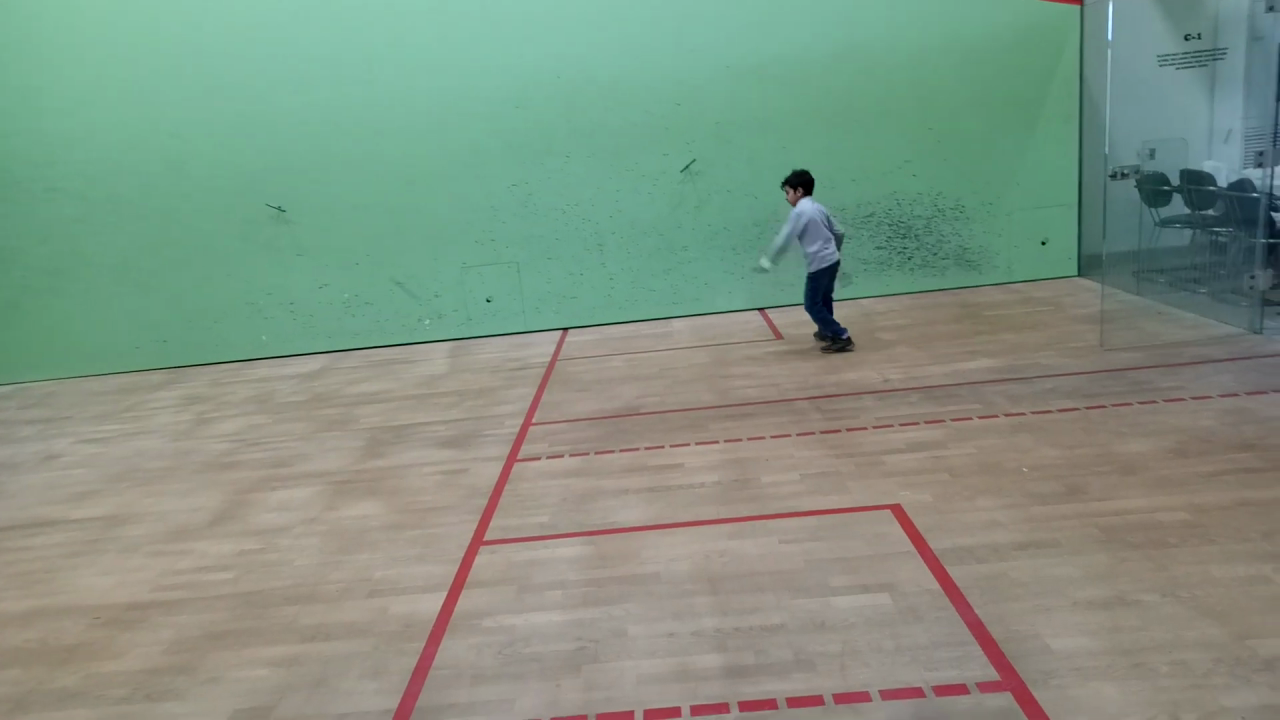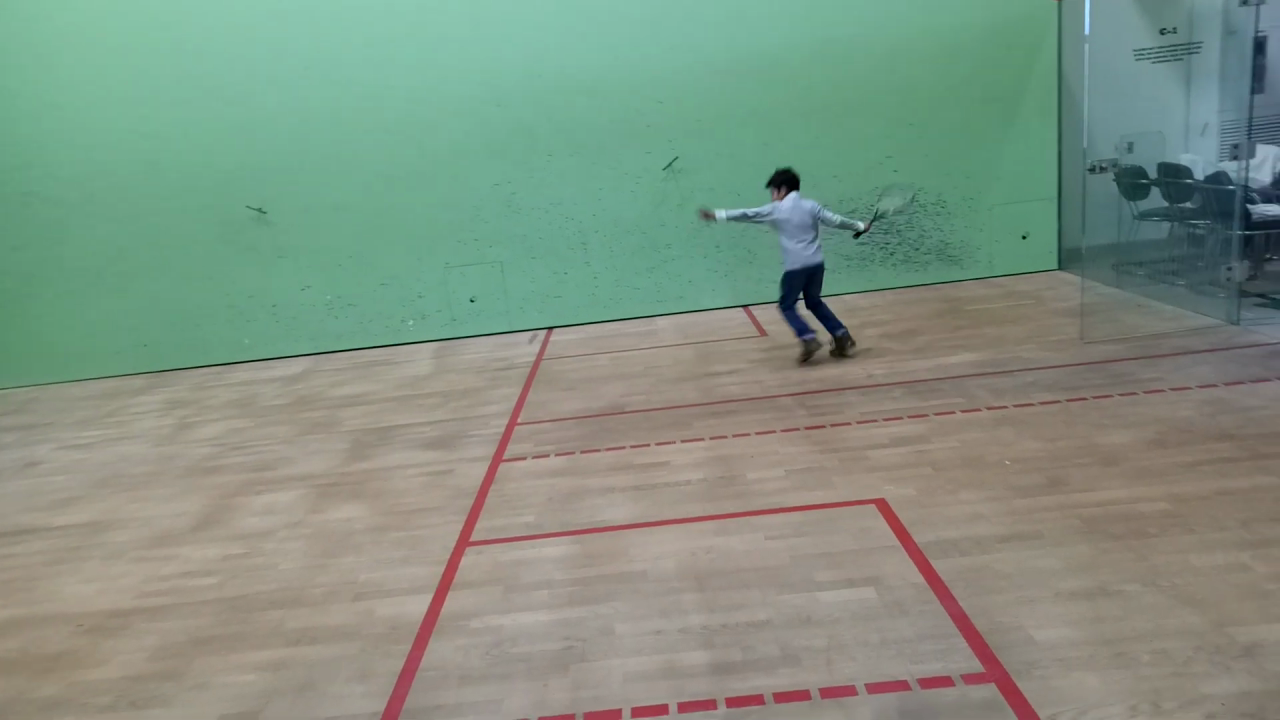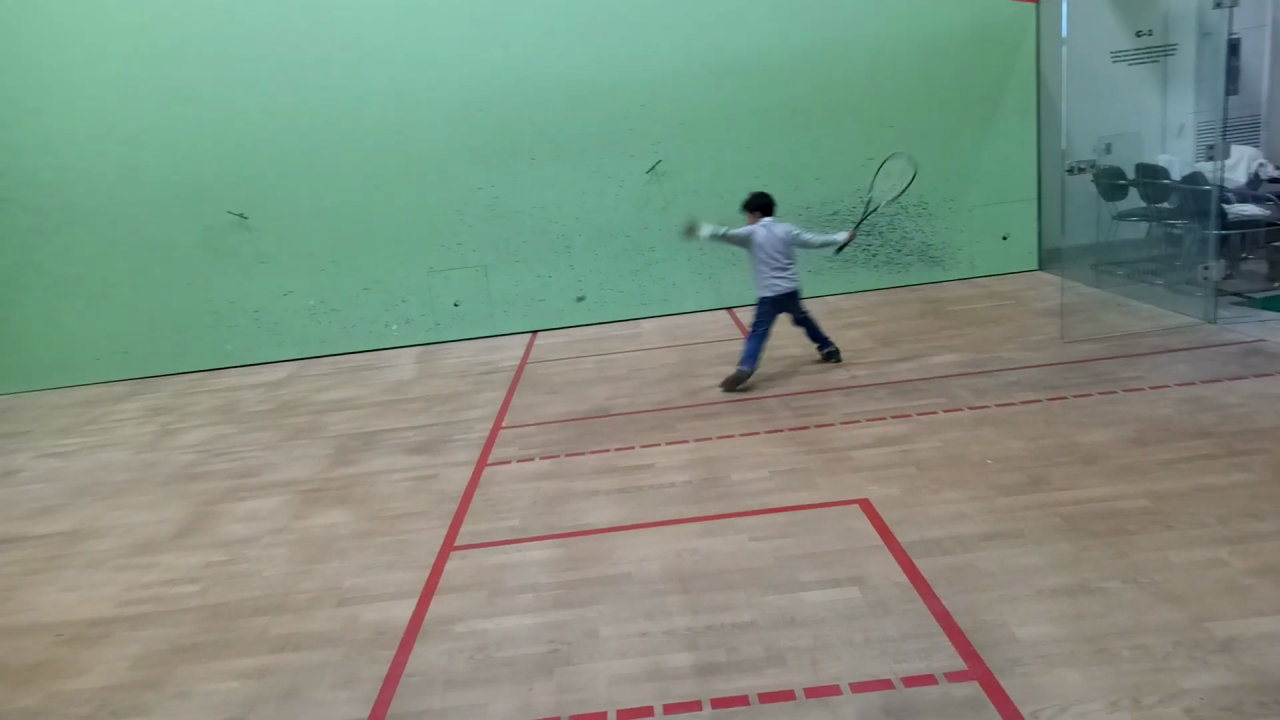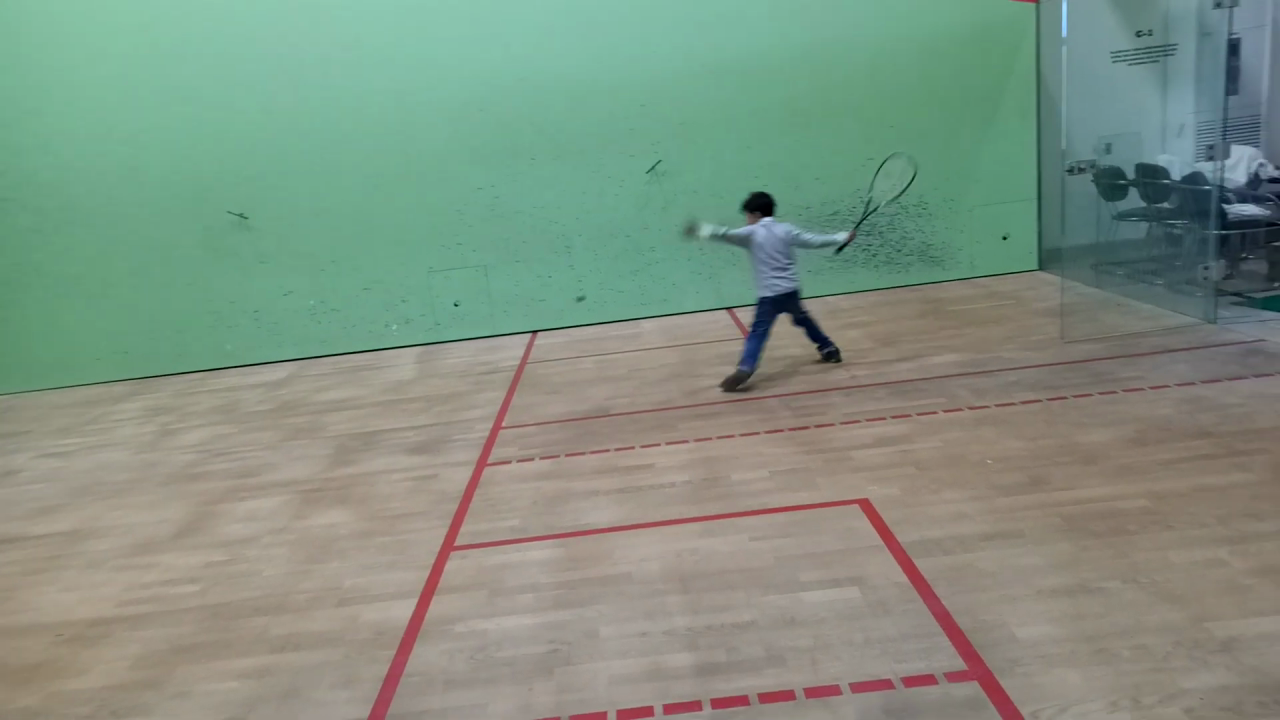
dt=0.2s
person 1, frame 1
left shoulder: (799, 213)
right shoulder: (819, 209)
left elbow: (783, 240)
right elbow: (838, 233)
left wrist: (767, 261)
right wrist: (836, 250)
left hip: (819, 266)
right hip: (833, 261)
left knee: (812, 306)
right knee: (824, 299)
left ankle: (841, 338)
right ankle: (828, 332)
person 1, frame 2
left shoulder: (776, 209)
right shoulder: (811, 206)
left elbow: (747, 215)
right elbow: (835, 220)
left wrist: (717, 215)
right wrist: (859, 226)
left hip: (794, 267)
right hip: (816, 264)
left knee: (786, 306)
right knee: (814, 302)
left ankle: (808, 338)
right ankle: (841, 335)
person 1, frame 3
left shoulder: (751, 233)
right shoulder: (786, 230)
left elbow: (726, 235)
right elbow: (814, 240)
right wrist: (843, 237)
left hip: (769, 295)
right hip: (790, 290)
left knee: (757, 333)
right knee: (803, 319)
left ankle: (745, 369)
right ankle: (829, 349)
person 1, frame 4
left shoulder: (753, 232)
right shoulder: (786, 230)
left elbow: (727, 236)
right elbow: (813, 240)
left wrist: (700, 231)
right wrist: (841, 237)
left hip: (769, 295)
right hip: (788, 291)
left knee: (757, 334)
right knee: (803, 320)
left ankle: (744, 369)
right ankle: (828, 351)
